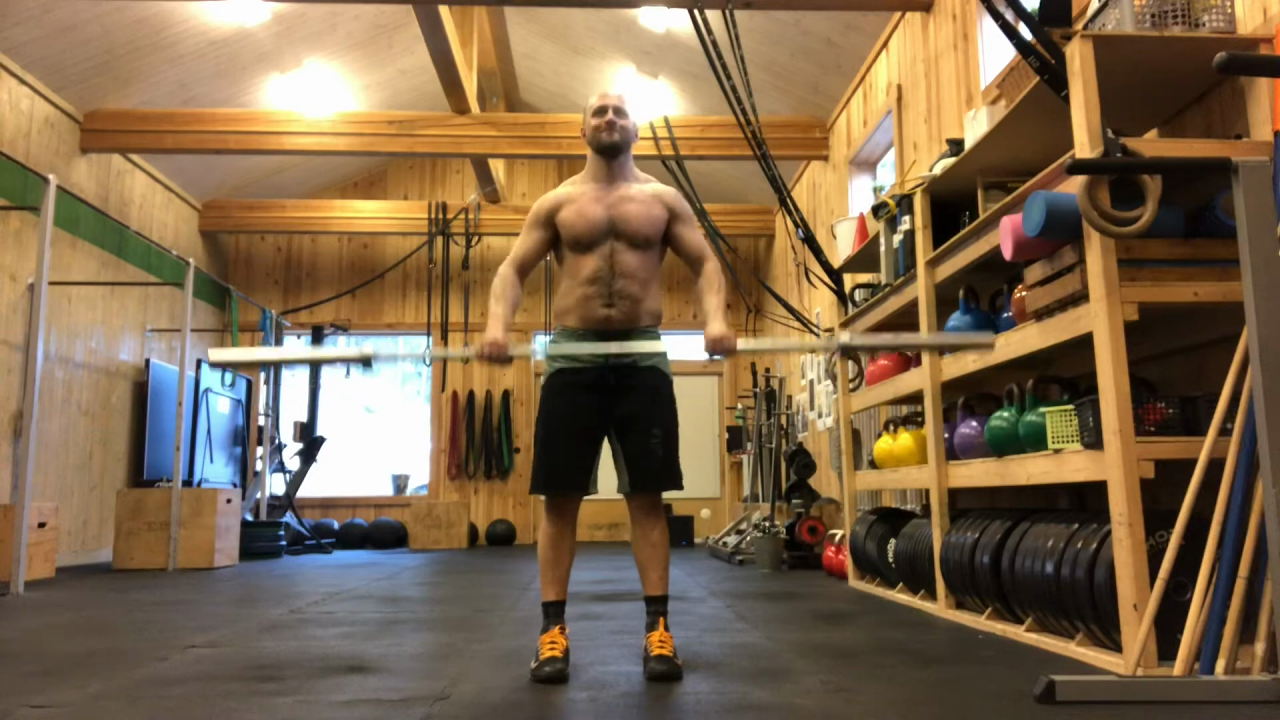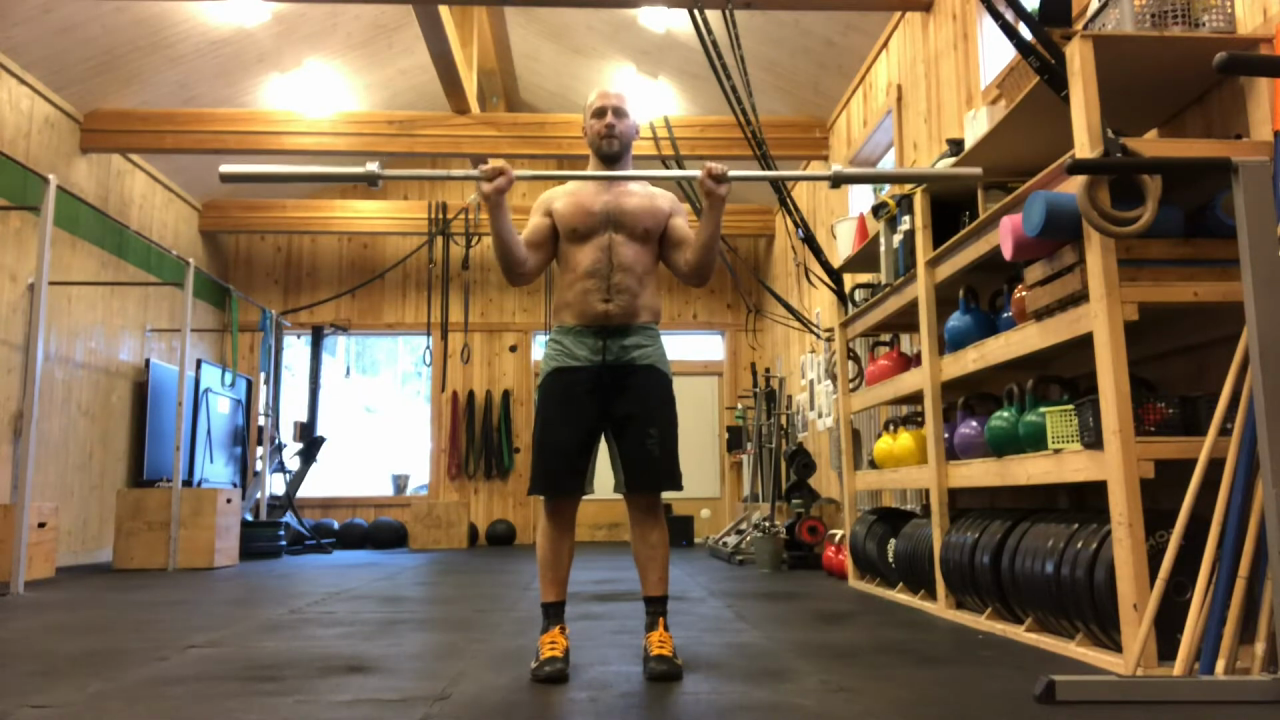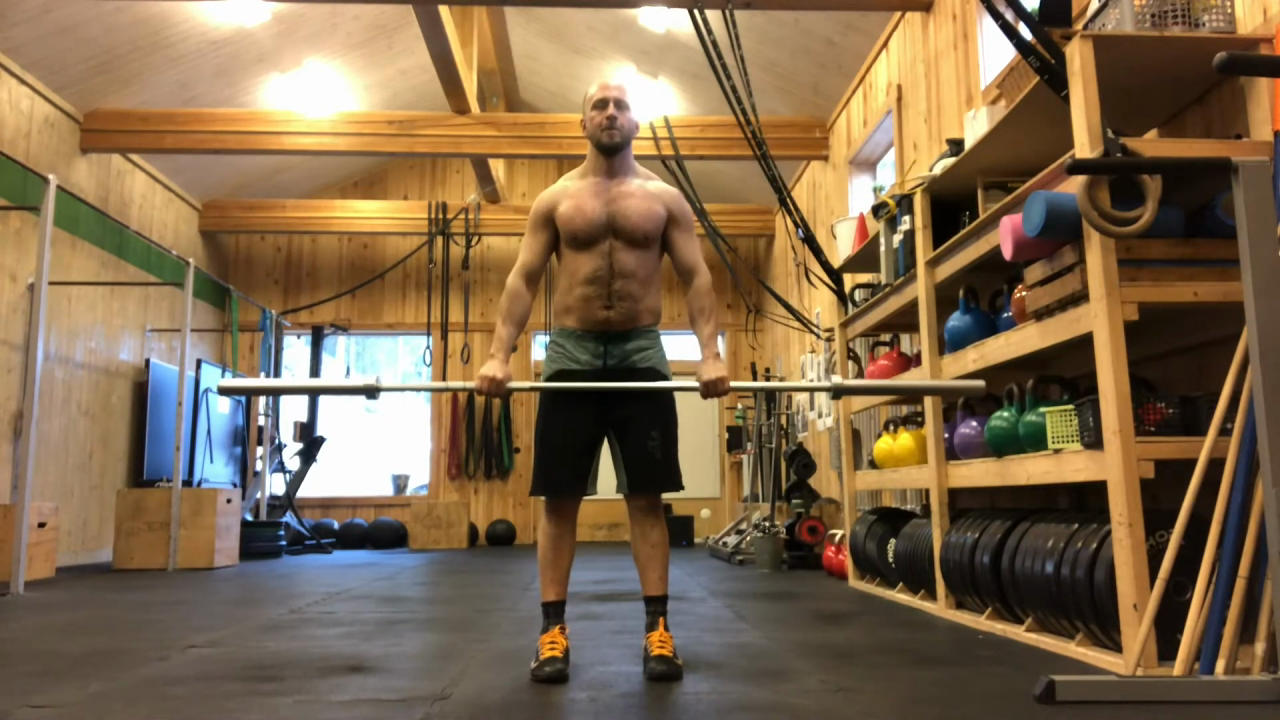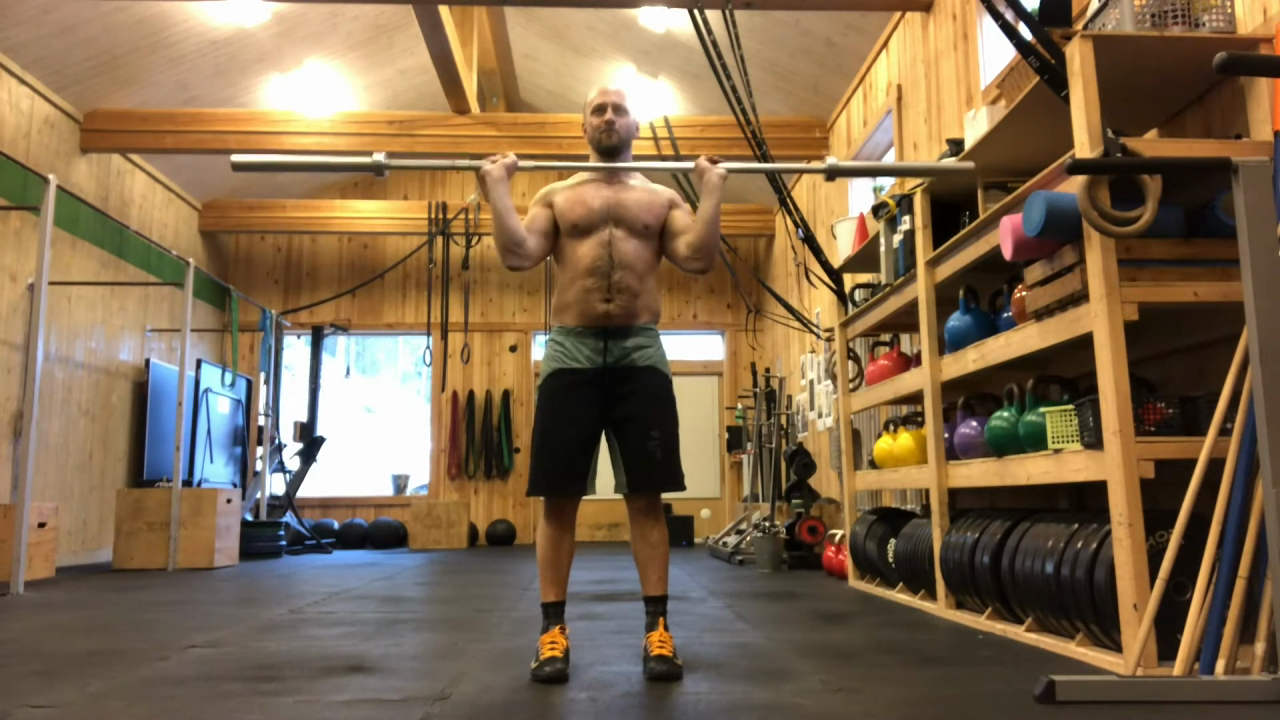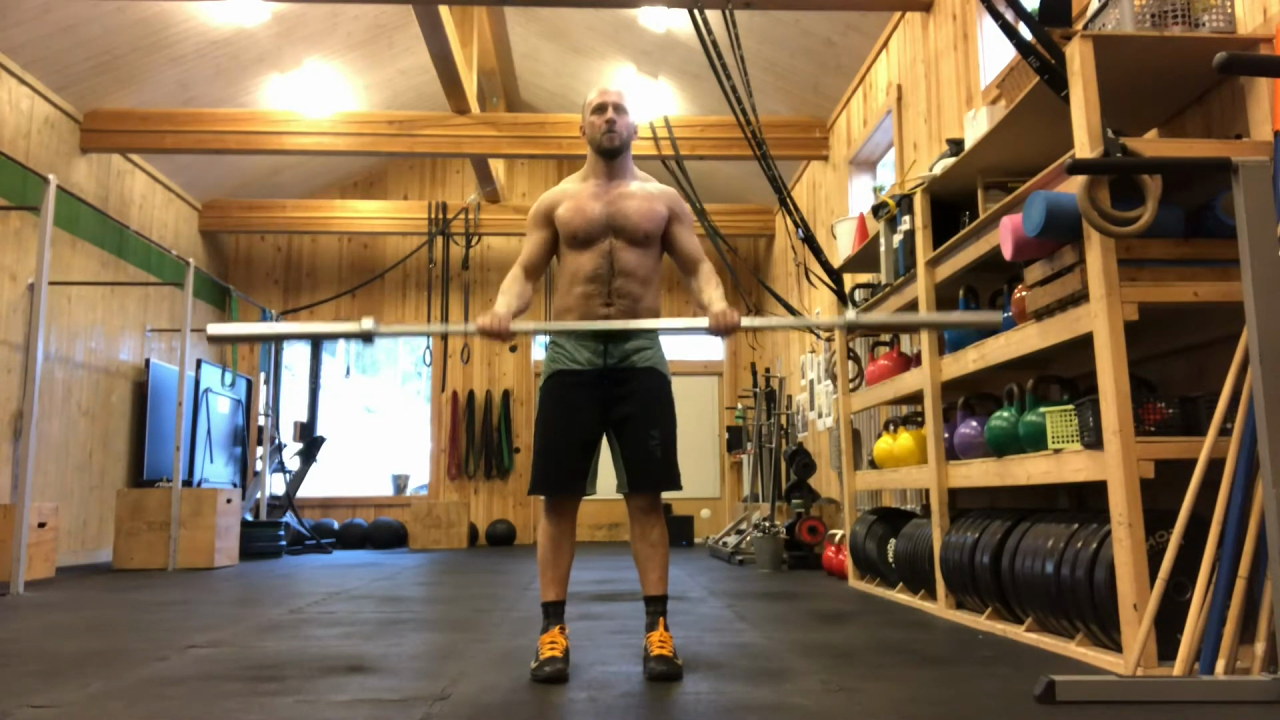
dt=1s
person 1, frame 1
left shoulder: (664, 199)
right shoulder: (556, 202)
left elbow: (706, 262)
right elbow: (512, 268)
left wrist: (717, 316)
right wrist: (497, 323)
left hip: (642, 356)
right hip: (572, 355)
left knee: (647, 494)
right knee: (560, 496)
left ankle: (657, 628)
right ankle: (553, 629)
person 1, frame 2
left shoulder: (663, 199)
right shoulder: (554, 197)
left elbow: (696, 272)
right elbow: (518, 272)
left wrist: (713, 206)
right wrist: (496, 206)
left hip: (640, 354)
right hip: (570, 354)
left knee: (646, 494)
right knee: (558, 495)
left ankle: (657, 628)
right ankle: (553, 630)
person 1, frame 3
left shoulder: (666, 198)
right shoulder: (555, 199)
left elbow: (696, 278)
right elbow: (522, 280)
left wrist: (711, 354)
right wrist: (499, 354)
left hip: (641, 356)
right hip: (571, 355)
left knee: (647, 497)
right knee: (560, 498)
left ankle: (657, 629)
right ankle: (553, 631)
person 1, frame 4
left shoulder: (663, 197)
right shoulder: (555, 194)
left elbow: (699, 259)
right elbow: (516, 255)
left wrist: (712, 191)
right wrist: (496, 188)
left hip: (640, 353)
right hip: (571, 353)
left knee: (646, 496)
right knee: (559, 497)
left ankle: (657, 628)
right ankle: (554, 630)
person 1, frame 5
left shoulder: (663, 199)
right shoulder: (554, 201)
left elbow: (696, 264)
right elbow: (525, 271)
left wrist: (717, 306)
right wrist: (501, 313)
left hip: (640, 358)
right hip: (570, 357)
left knee: (646, 495)
right knee: (559, 496)
left ankle: (657, 628)
right ankle: (552, 630)
